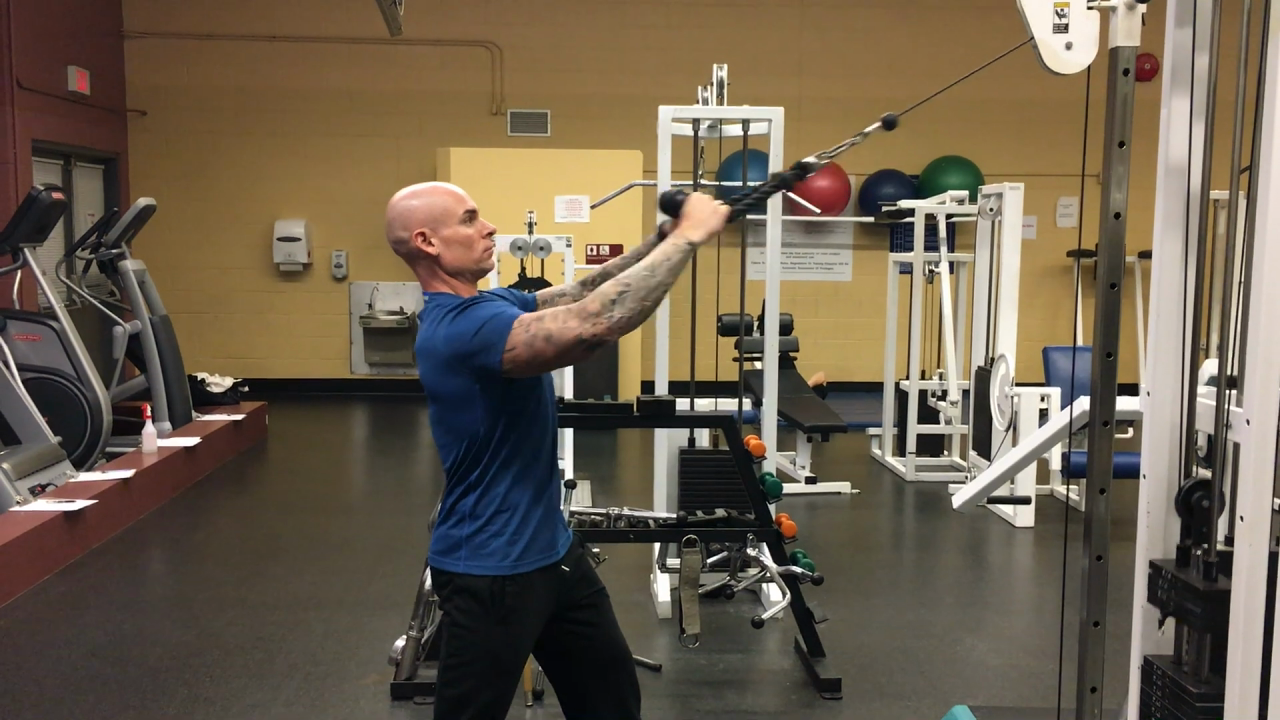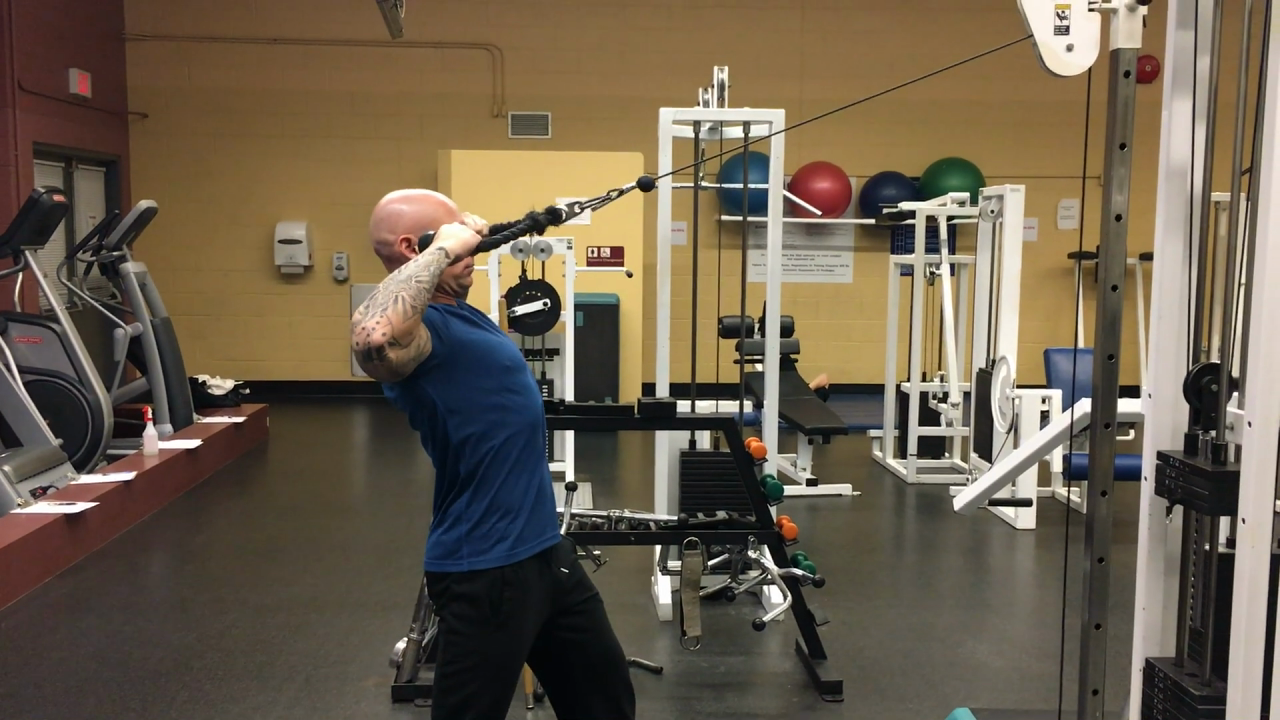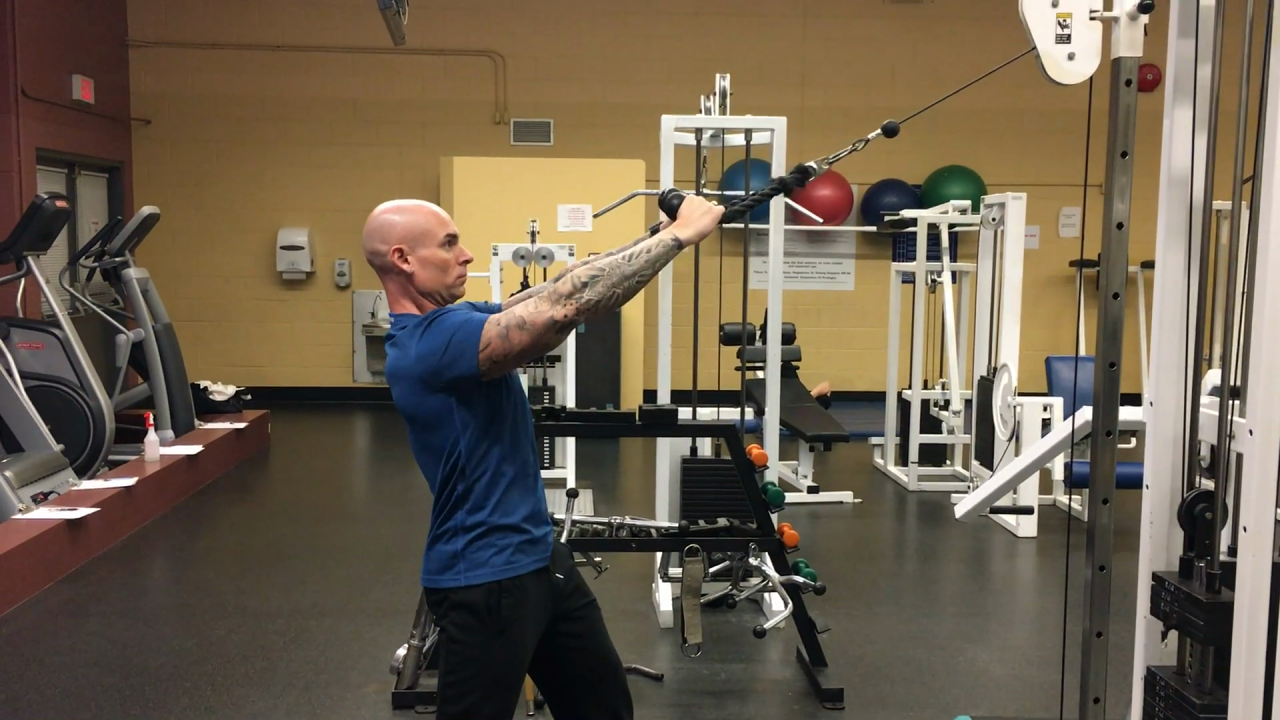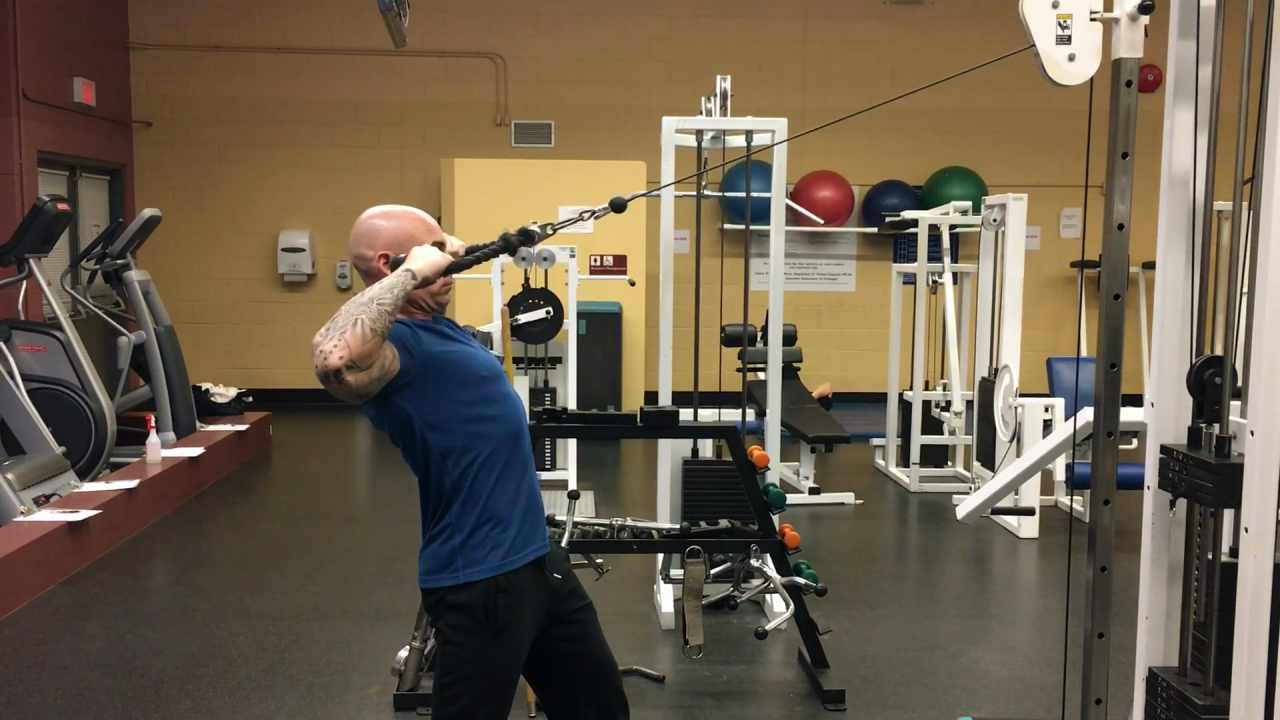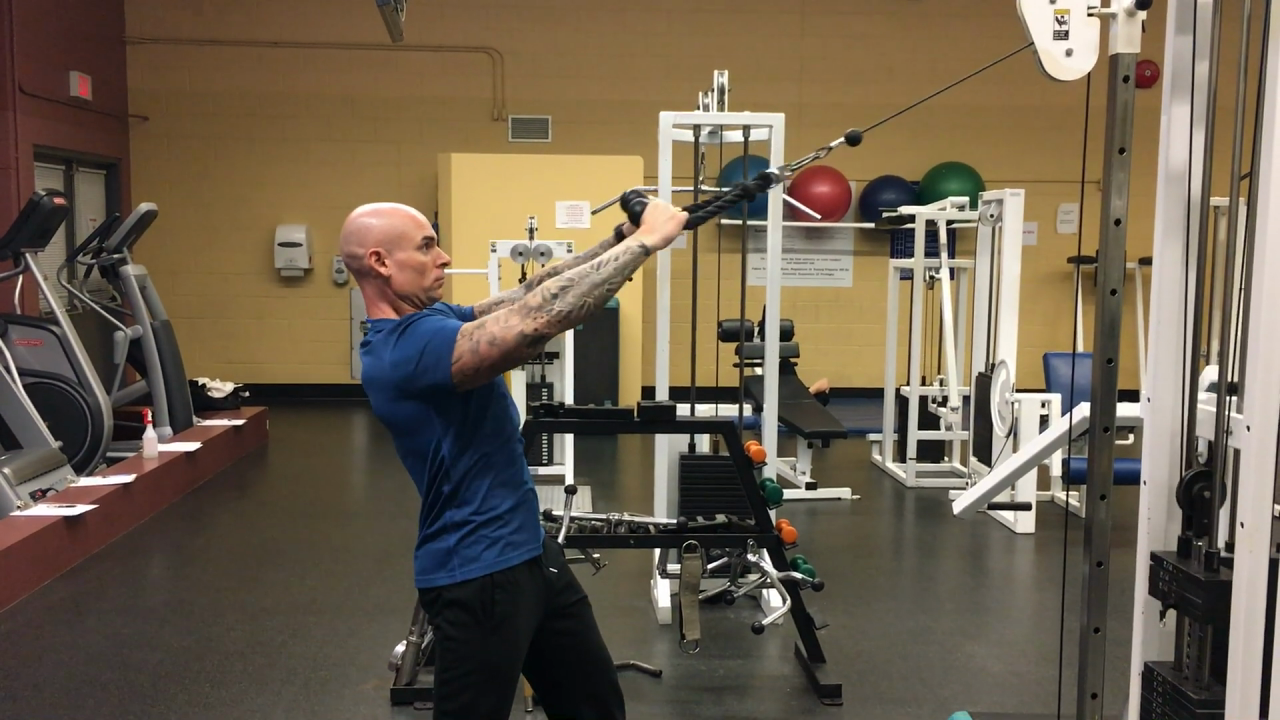
dt=1s
person 1, frame 1
left shoulder: (490, 302)
right shoulder: (461, 328)
left elbow: (580, 292)
right elbow: (592, 324)
left wrist: (663, 237)
right wrist: (688, 237)
left hip: (550, 548)
right hip: (490, 569)
person 1, frame 2
left shoulder: (451, 314)
right shoulder: (416, 329)
right elbow: (373, 336)
left wrist: (467, 240)
right wrist: (444, 249)
left hip: (544, 548)
right hip: (486, 568)
person 1, frame 3
left shoulder: (444, 324)
right shoulder: (431, 343)
left elbow: (547, 296)
right elbow: (565, 307)
left wrist: (659, 234)
right wrist: (679, 235)
left hip: (538, 555)
right hip: (486, 579)
person 1, frame 4
left shoulder: (431, 327)
right shoulder: (391, 346)
right elbow: (334, 360)
left wrist: (445, 259)
right wrist: (412, 271)
left hip: (536, 557)
right hip: (480, 578)
person 1, frame 5
left shoulder: (429, 322)
right shoulder: (407, 349)
left elbow: (526, 296)
right elbow: (538, 320)
left wrist: (619, 240)
right wrist: (643, 241)
left hip: (528, 552)
right hip: (478, 575)
